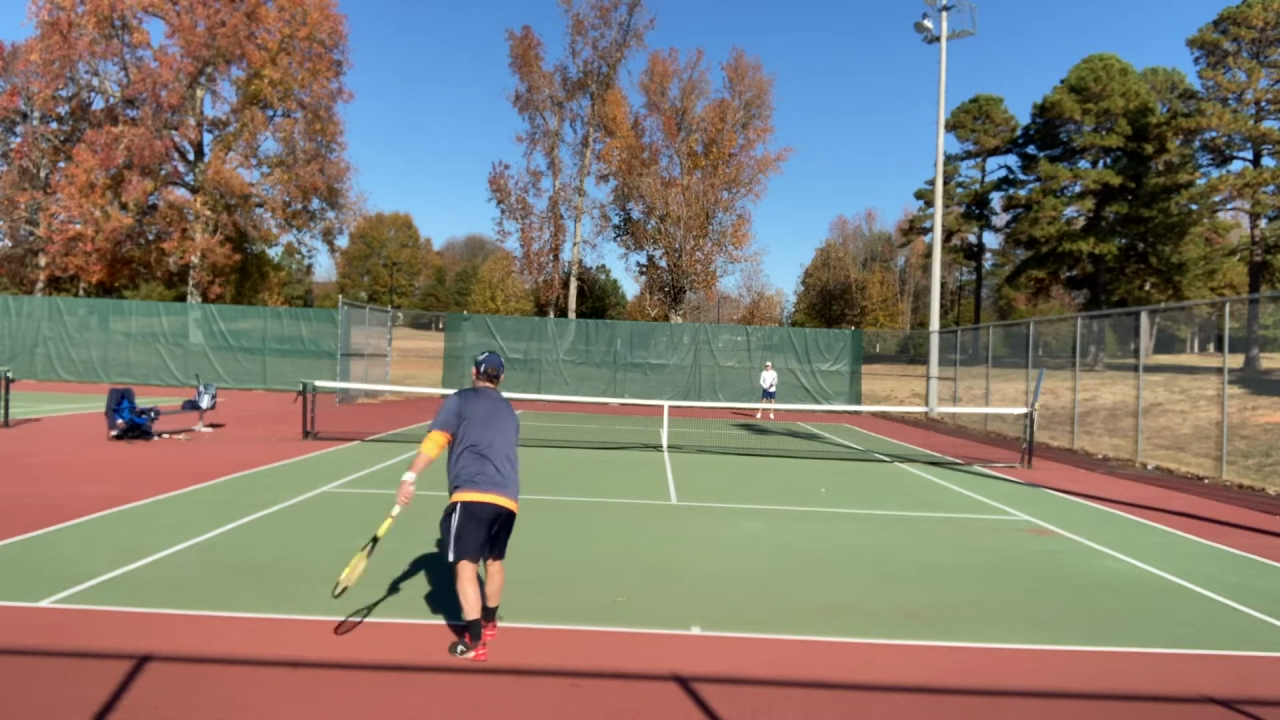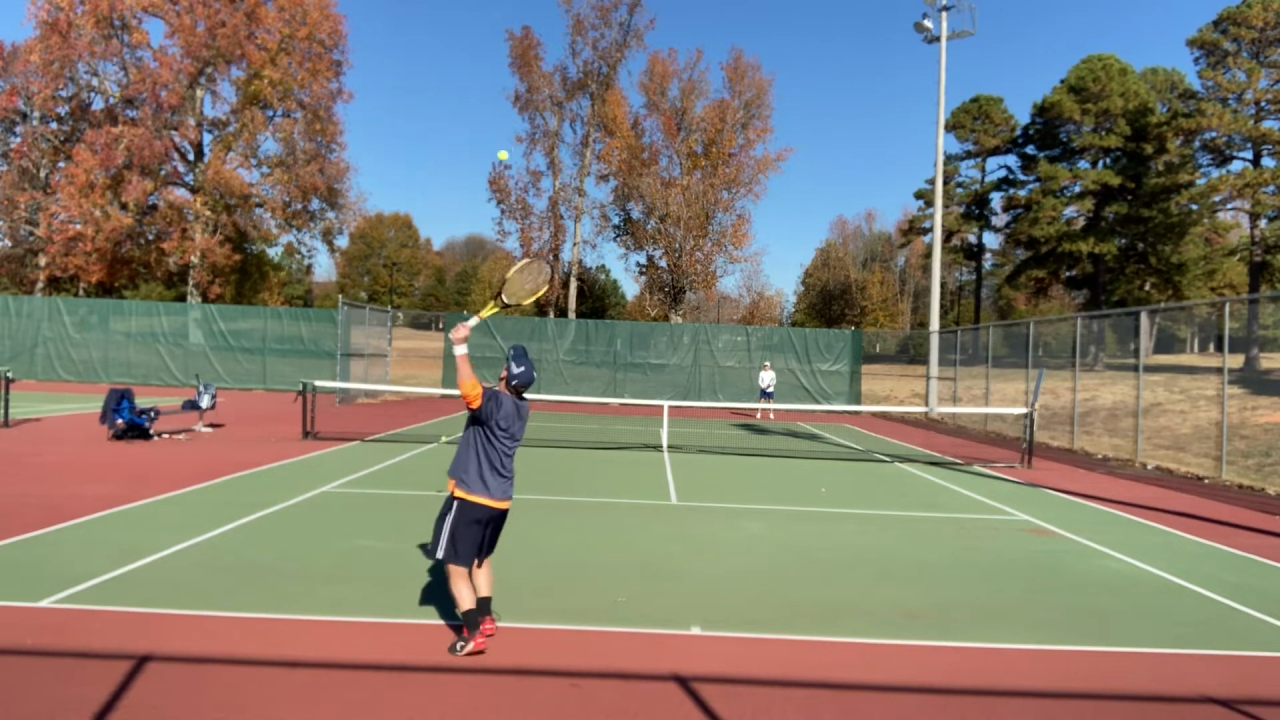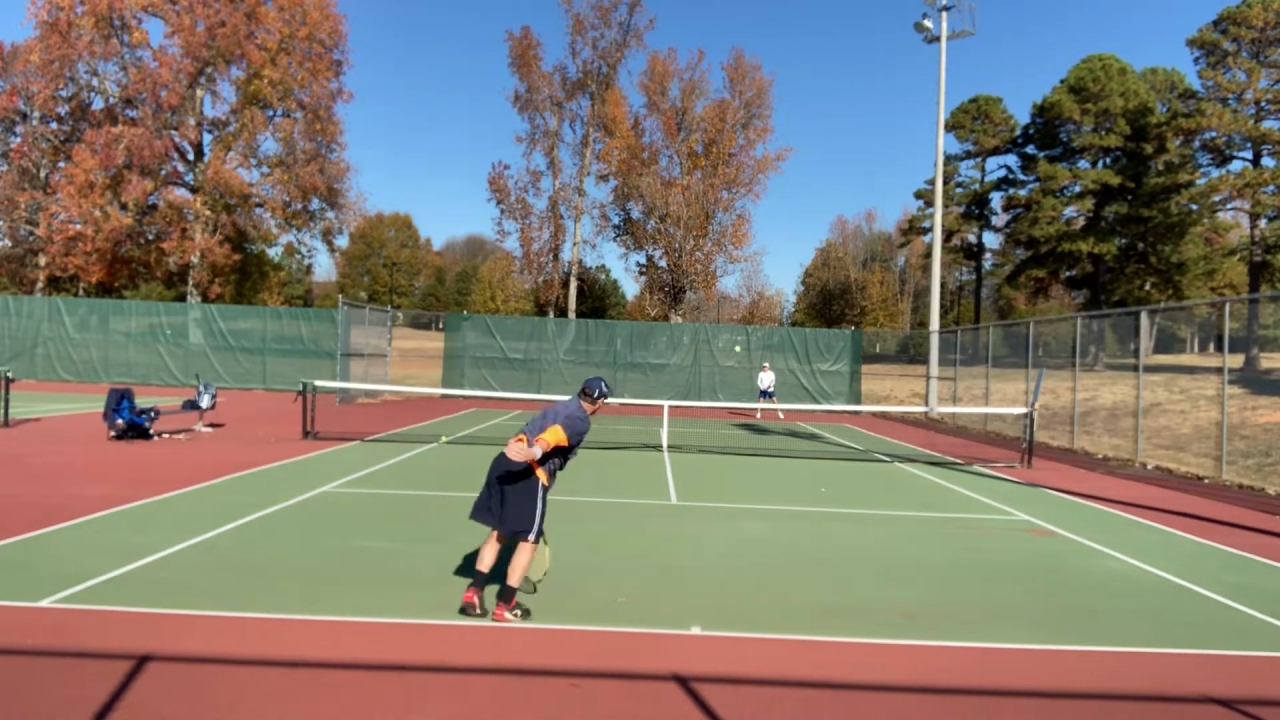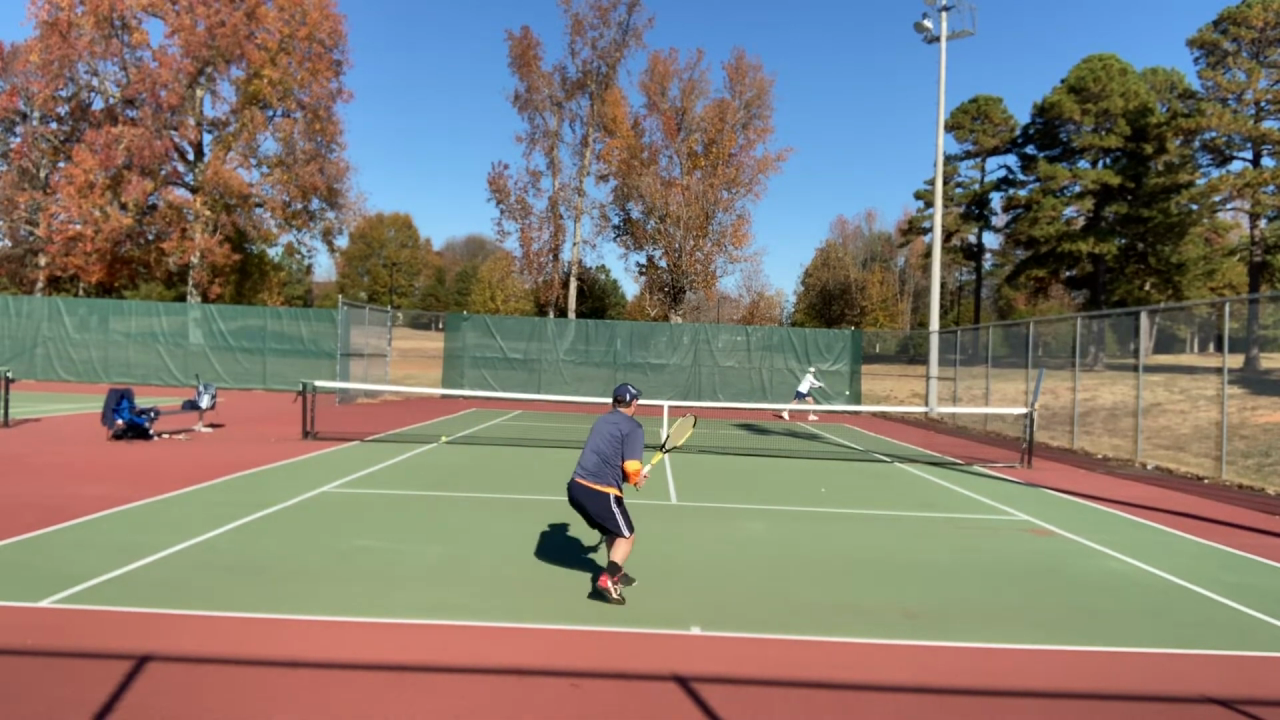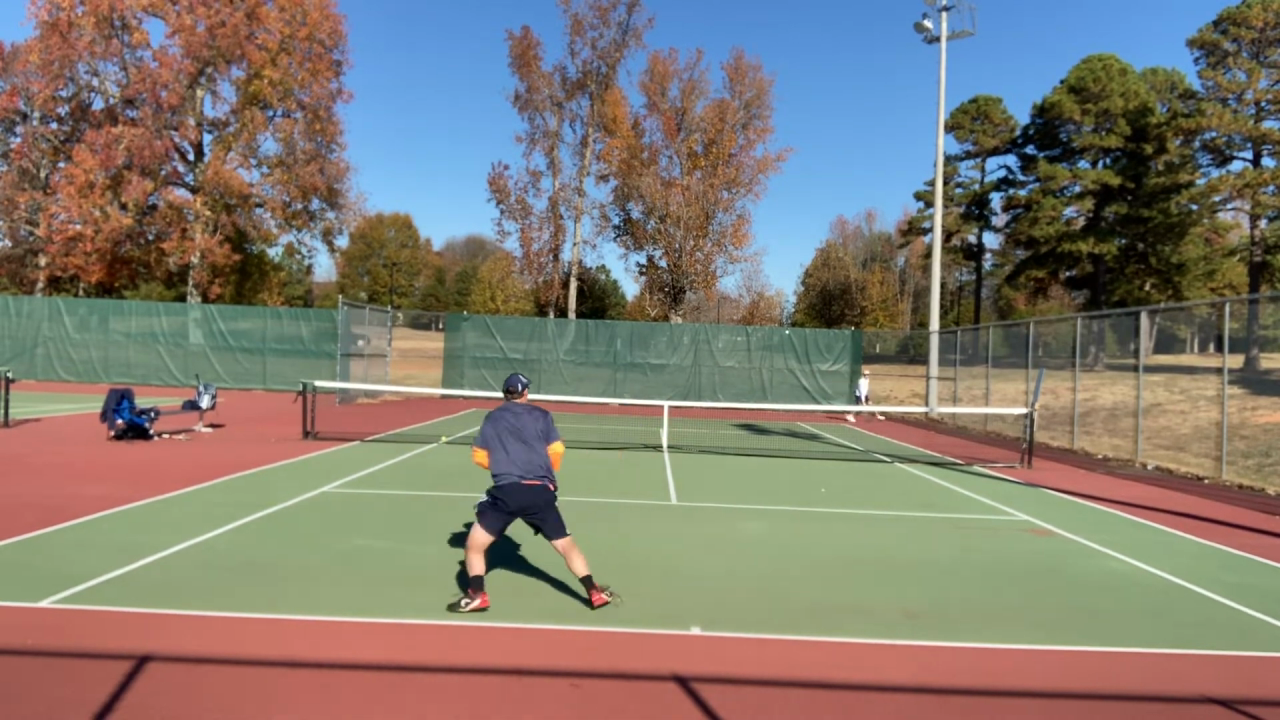
dt=0.7s
person 1, frame 1
left shoulder: (462, 399)
right shoulder: (509, 411)
left elbow: (436, 440)
left wrist: (410, 476)
left hip: (472, 497)
right hip: (508, 499)
left knee: (465, 567)
right knee: (495, 561)
left ankle: (475, 641)
right ankle: (489, 622)
person 1, frame 2
left shoulder: (495, 404)
right shoulder: (521, 407)
left elbow: (470, 389)
left wrist: (460, 346)
left hip: (470, 497)
right hip: (499, 500)
left knee: (456, 568)
right knee: (481, 560)
left ankle: (473, 633)
right ankle: (485, 618)
person 1, frame 3
left shoulder: (563, 407)
right shoulder: (581, 421)
right elbow: (554, 437)
right wrist: (534, 453)
left hip: (504, 463)
right hip: (526, 476)
left knee: (497, 535)
right knee: (528, 543)
left ankle: (473, 593)
right ankle: (505, 604)
person 1, frame 4
left shoulder: (602, 421)
right shoulder: (633, 427)
right elbow: (631, 467)
left wrist: (634, 476)
right wrist: (636, 479)
left hip: (577, 487)
right hip: (600, 493)
left knee: (613, 530)
right knee: (626, 536)
left ankle: (615, 575)
right ankle: (607, 580)
person 1, frame 5
left shoulder: (491, 418)
right shoulder: (541, 416)
left elbow: (479, 456)
right elbow: (556, 451)
left hip: (508, 491)
right hip: (540, 491)
left knee: (474, 545)
right knee: (565, 545)
left ankle: (477, 594)
right ankle: (594, 592)
